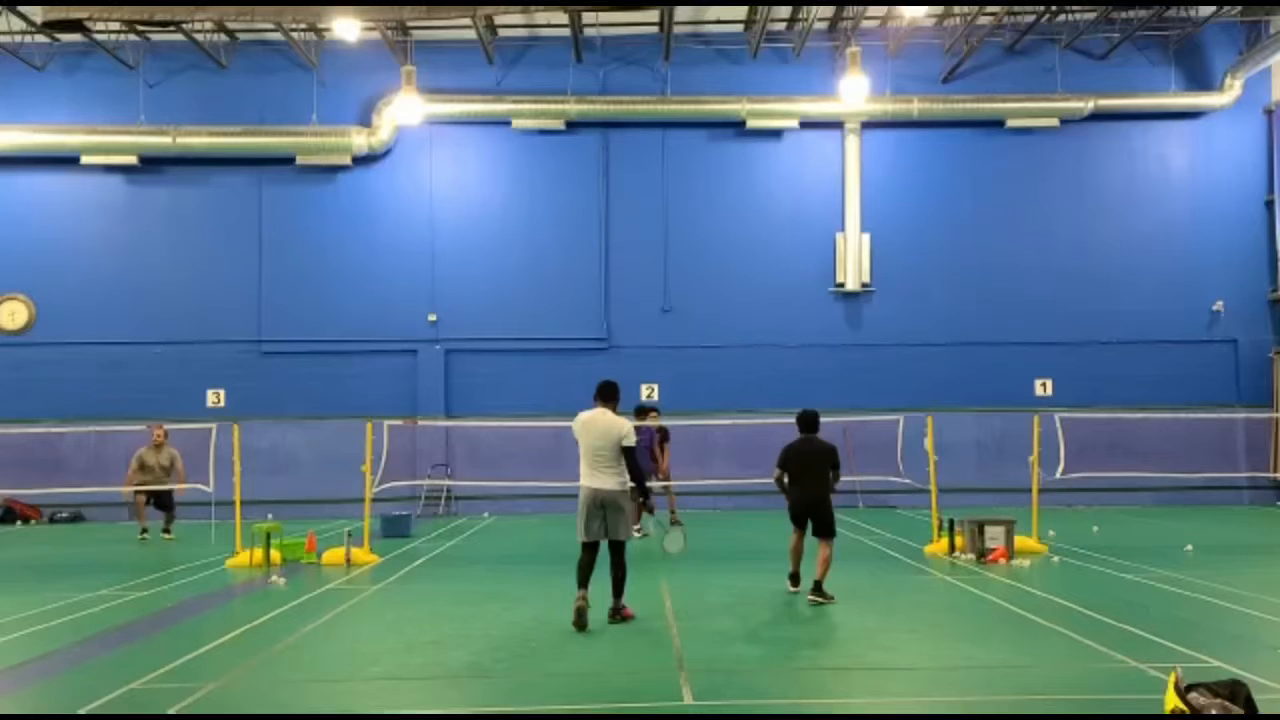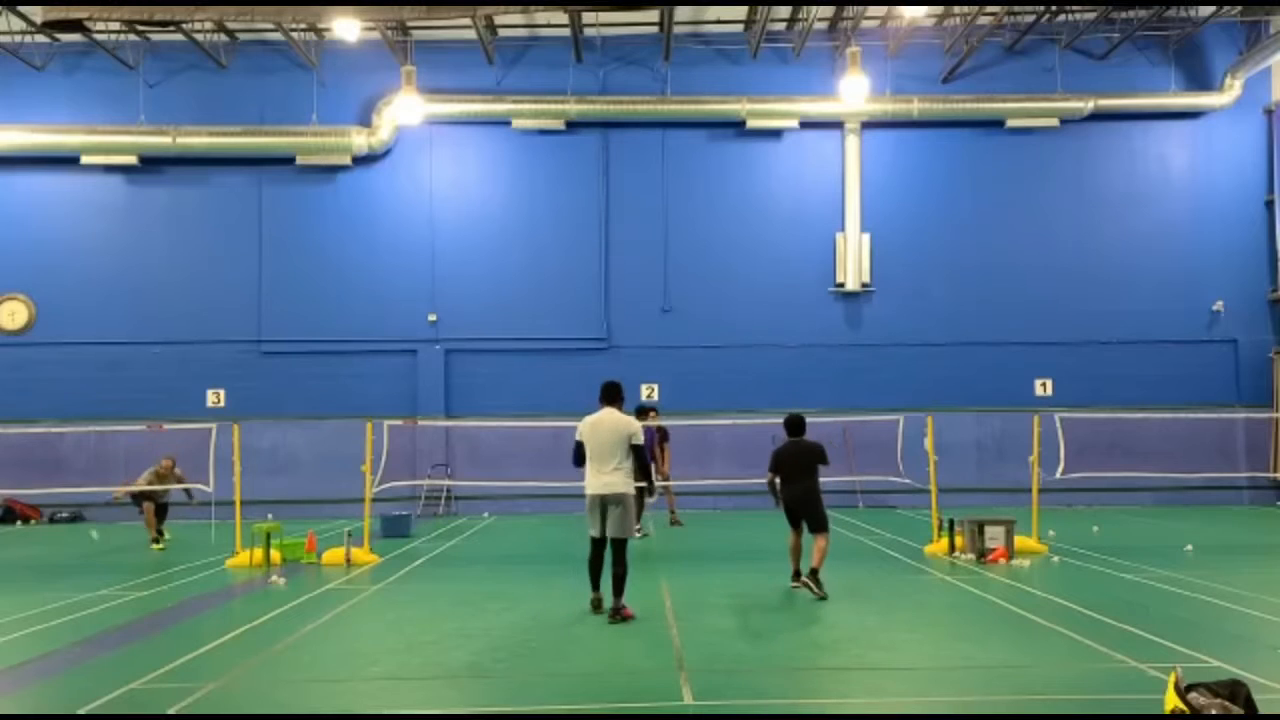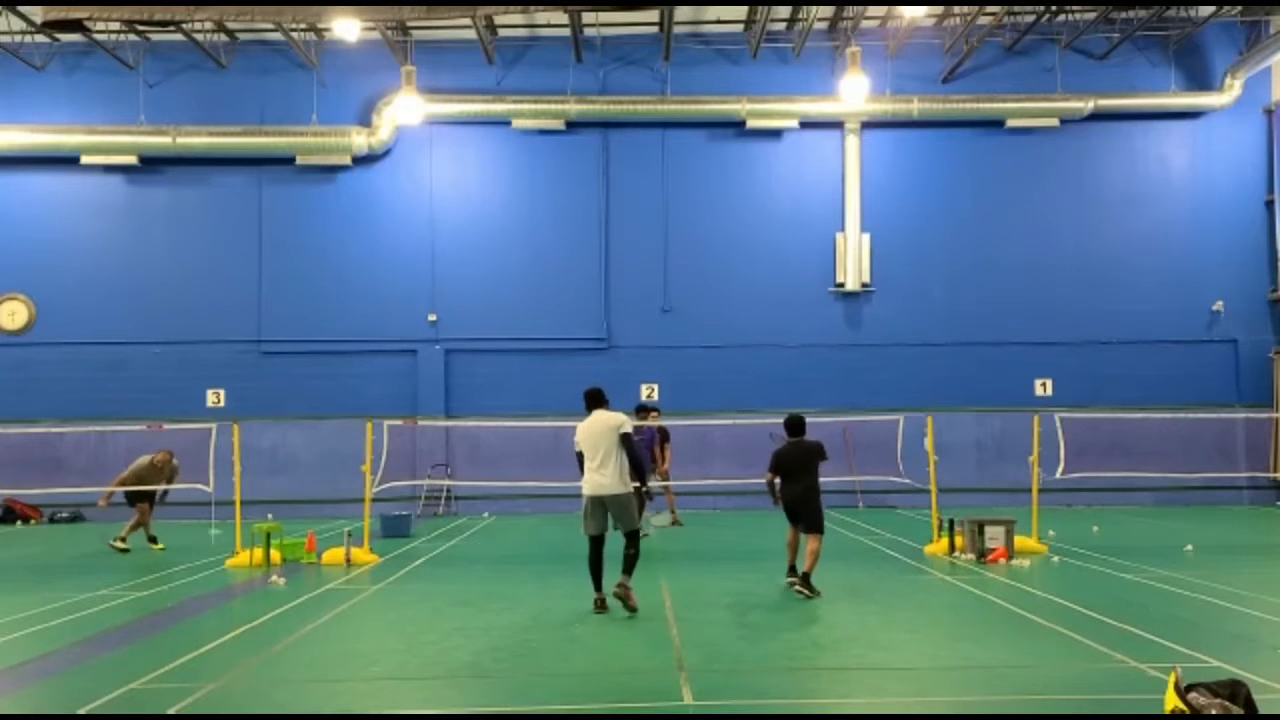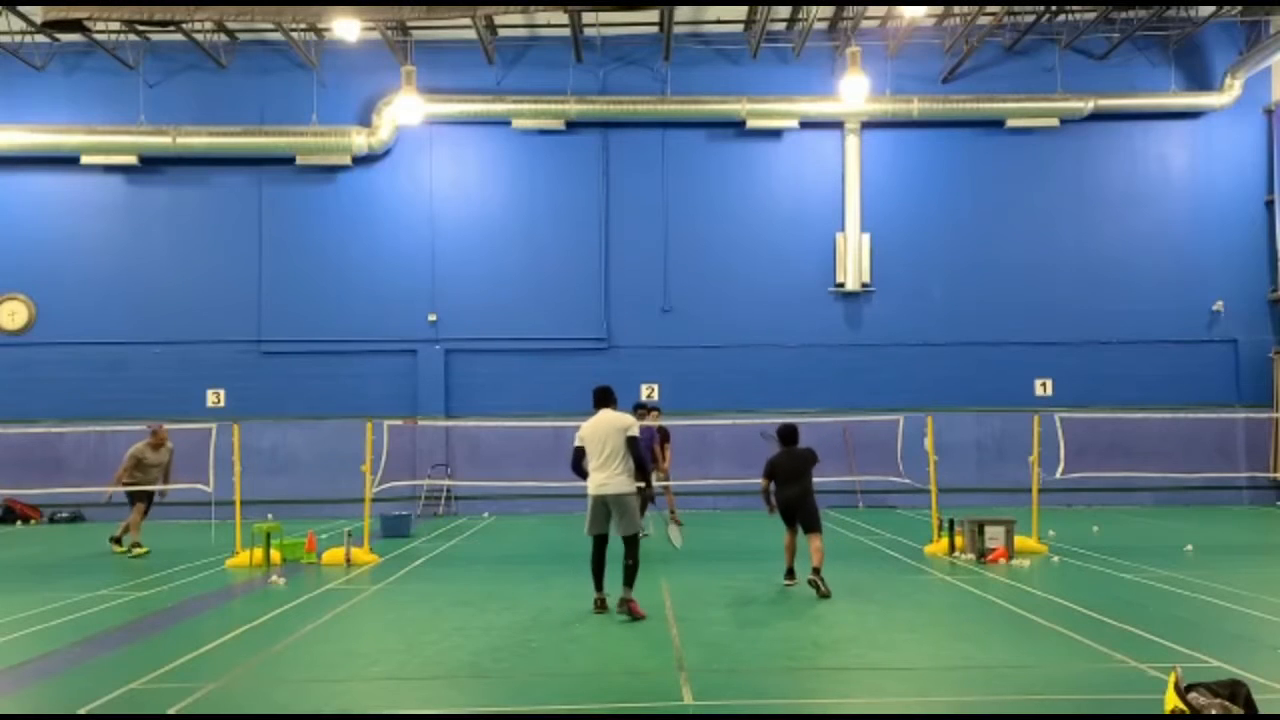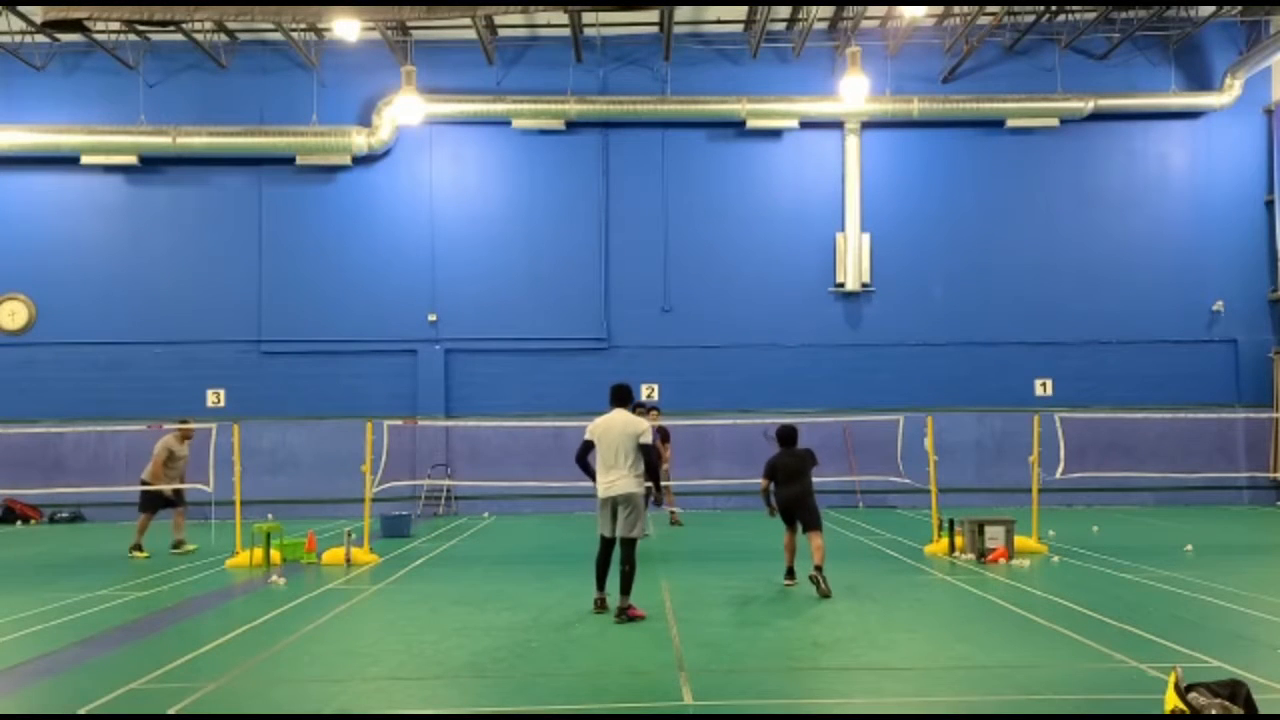
dt=0.4s
person 1, frame 1
left shoulder: (580, 420)
right shoulder: (623, 426)
right elbow: (633, 466)
right wrist: (644, 496)
left hip: (589, 489)
right hip: (616, 490)
left knee: (588, 547)
right knee: (617, 550)
left ankle: (582, 597)
right ankle: (617, 607)
person 1, frame 2
left shoulder: (585, 423)
right shoulder: (631, 424)
left elbow: (577, 459)
right elbow: (642, 461)
right wrist: (650, 482)
left hip: (594, 490)
right hip: (621, 490)
left knee: (597, 545)
right knee: (618, 549)
left ankle: (596, 598)
right ankle: (617, 606)
person 1, frame 3
left shoulder: (580, 429)
right shoulder: (619, 419)
right elbow: (632, 453)
right wrist: (643, 482)
left hip: (590, 491)
right hip: (618, 489)
left knee: (595, 544)
right knee: (632, 536)
left ankle: (599, 598)
right ankle: (623, 584)
person 1, frame 4
left shoulder: (585, 427)
right shoulder: (627, 420)
left elbow: (575, 464)
right elbow: (637, 456)
right wrist: (648, 485)
left hip: (595, 490)
right hip: (622, 489)
left knee: (599, 544)
right knee: (631, 544)
left ankle: (599, 598)
right ankle: (626, 598)
person 1, frame 5
left shoulder: (596, 425)
right shoulder: (640, 424)
left elbow: (580, 457)
right elbow: (650, 462)
right wrist: (658, 488)
left hip: (605, 492)
right hip: (630, 490)
left knee: (605, 544)
right knee: (627, 547)
left ankle: (600, 598)
right ankle: (624, 607)
person 2, frame 1
left shoulder: (789, 449)
right shoulder: (828, 449)
left elbow: (777, 476)
right elbow: (836, 476)
left wrist: (787, 493)
right wrist: (831, 487)
left hip: (797, 501)
right hip: (821, 501)
left knee: (798, 533)
right knee: (826, 544)
left ankle: (794, 578)
right ankle: (817, 588)
person 2, frame 2
left shoulder: (779, 452)
right shoulder: (815, 448)
left elbow: (770, 480)
right elbow: (825, 462)
left wrist: (776, 496)
left hip: (789, 499)
right hip: (810, 498)
left knee: (796, 532)
right knee: (821, 537)
left ankle: (796, 575)
right ankle: (813, 575)
person 2, frame 3
left shoulder: (779, 453)
right shoulder: (815, 447)
left elbow: (769, 479)
right elbow: (823, 458)
left wrist: (774, 495)
left hip: (788, 499)
right hip: (809, 498)
left knee: (794, 528)
right knee: (814, 538)
left ankle: (791, 571)
right ankle: (804, 580)
person 2, frame 4
left shoulder: (773, 461)
right shoulder: (807, 453)
left elbow: (764, 486)
left wrist: (769, 503)
left hip: (783, 502)
right hip: (804, 500)
left knee: (791, 531)
right knee: (815, 538)
left ankle: (789, 573)
right ankle: (816, 573)
person 2, frame 5
left shoulder: (773, 461)
right shoulder: (806, 454)
left elbow: (764, 486)
left wrist: (769, 505)
left hip: (783, 501)
right hip: (804, 498)
left knee: (791, 530)
right knee: (815, 536)
left ankle: (789, 573)
right ankle: (818, 571)
